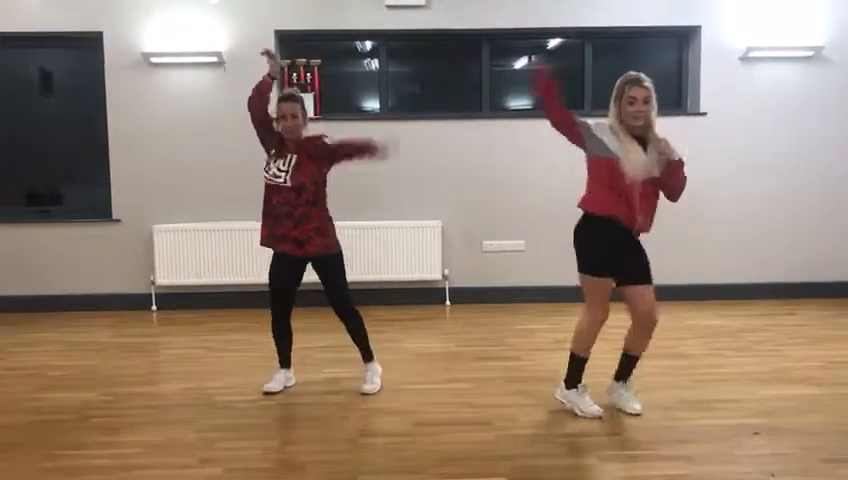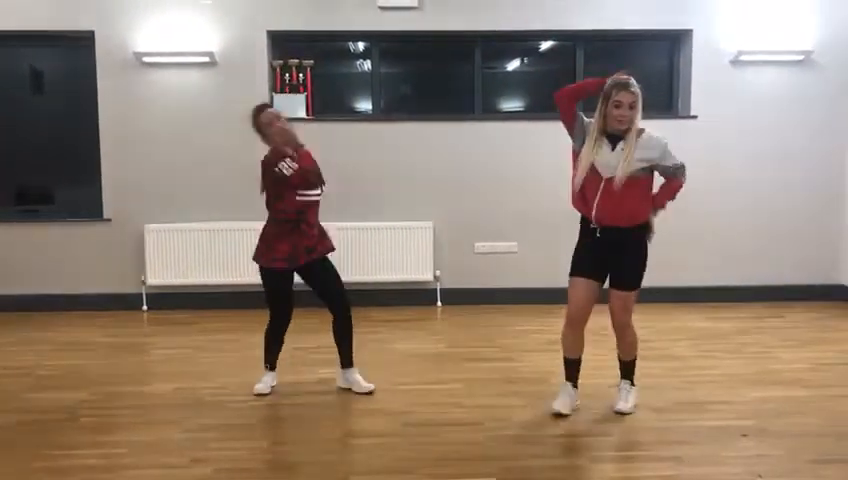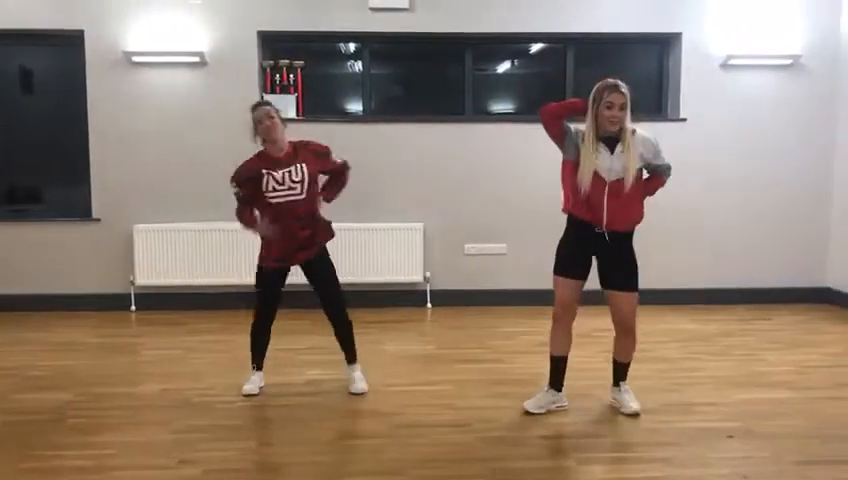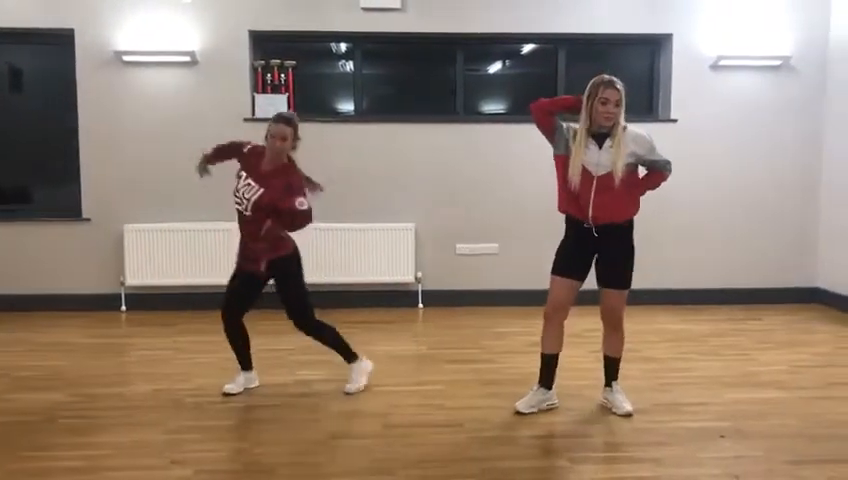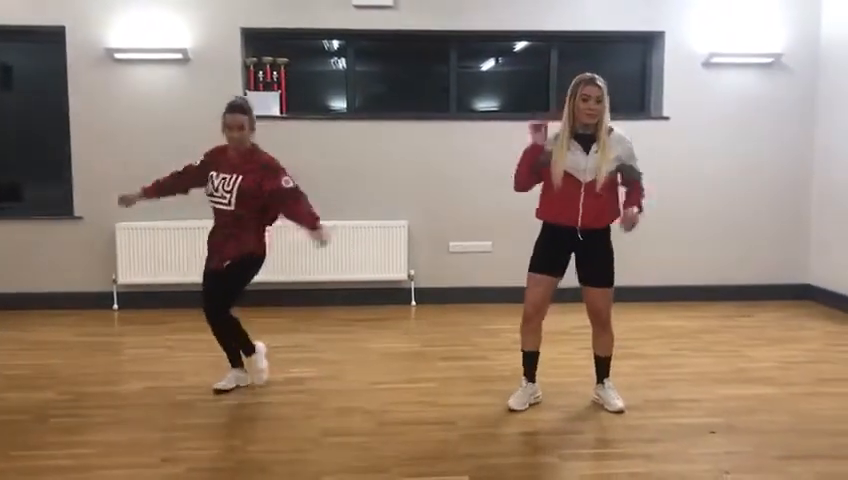
dt=0.4s
person 1, frame 1
left shoulder: (658, 146)
right shoulder: (602, 136)
left elbow: (675, 192)
right elbow: (560, 116)
left wrist: (671, 160)
right wrist: (544, 79)
left hip: (628, 237)
right hip: (597, 231)
left knee: (647, 315)
right knee: (596, 312)
left ankle: (620, 384)
right ankle: (571, 387)
person 1, frame 2
left shoulder: (650, 144)
right shoulder: (586, 135)
left elbow: (677, 174)
right elbow: (563, 98)
left wrist: (654, 204)
right wrist: (603, 84)
left hip: (629, 241)
right hip: (591, 236)
left knee: (621, 321)
right knee: (574, 316)
left ankle: (627, 385)
right ankle: (570, 387)
person 1, frame 3
left shoulder: (642, 144)
right shoulder: (576, 141)
left elbow: (662, 172)
right elbow: (548, 113)
left wrist: (640, 194)
right wrist: (585, 105)
left hip: (618, 240)
right hip: (579, 234)
left knee: (626, 323)
right knee: (562, 314)
left ankle: (621, 387)
right ankle: (555, 391)
person 1, frame 4
left shoulder: (634, 140)
right shoulder: (568, 138)
left elbow: (663, 168)
right elbow: (538, 109)
left wrist: (637, 190)
right wrist: (578, 103)
left hip: (617, 235)
right hip: (577, 232)
left knee: (613, 318)
right knee: (553, 312)
left ankle: (611, 388)
right ankle: (545, 390)
person 1, frame 5
left shoulder: (618, 143)
right shoulder: (554, 143)
left elbow: (634, 180)
right elbow: (522, 183)
left wrist: (632, 207)
right wrist: (535, 147)
left hip: (596, 237)
right hip: (555, 233)
left knee: (601, 317)
right knee: (532, 312)
left ankle: (603, 385)
right ankle: (529, 385)
person 2, frame 1
left shoulder: (318, 149)
right shoulder: (274, 146)
left elbow: (343, 147)
right elbow: (255, 109)
left wrist: (370, 147)
right wrist: (271, 76)
left hip: (320, 244)
right hip: (285, 246)
left knee: (343, 305)
right knee: (279, 310)
left ankle: (371, 366)
right ankle: (285, 371)
person 2, frame 2
left shoulder: (301, 156)
right shoulder: (274, 162)
right elbow: (311, 177)
right wrist: (293, 146)
left hip: (311, 249)
right hip: (276, 254)
left knee: (342, 306)
right knee: (280, 317)
left ankle: (347, 372)
right ankle: (270, 372)
person 2, frame 3
left shoulder: (311, 152)
right shoulder: (250, 168)
left elbow: (341, 171)
right elbow: (244, 209)
left wrist: (324, 197)
right wrist: (258, 225)
left hip: (312, 245)
right hip: (274, 251)
left knee: (336, 307)
right knee: (264, 314)
left ankle: (353, 368)
right ankle: (257, 373)
person 2, frame 4
left shoulder: (291, 178)
right shoulder: (252, 155)
left elbow: (301, 217)
right elbow: (232, 148)
left wrist: (272, 225)
right wrist: (208, 158)
left hip: (280, 258)
right hip: (250, 255)
left knee: (304, 321)
right knee: (230, 314)
left ankle: (357, 363)
right ankle: (247, 374)
person 2, frame 5
left shoulder: (264, 165)
right shoulder: (215, 157)
left elbow: (292, 199)
right elbow: (183, 179)
left wrist: (314, 225)
right wrist: (142, 194)
left hip: (247, 252)
right hip: (219, 247)
left knee: (216, 308)
right knee: (213, 310)
left ankle: (253, 351)
right ankle: (238, 370)
